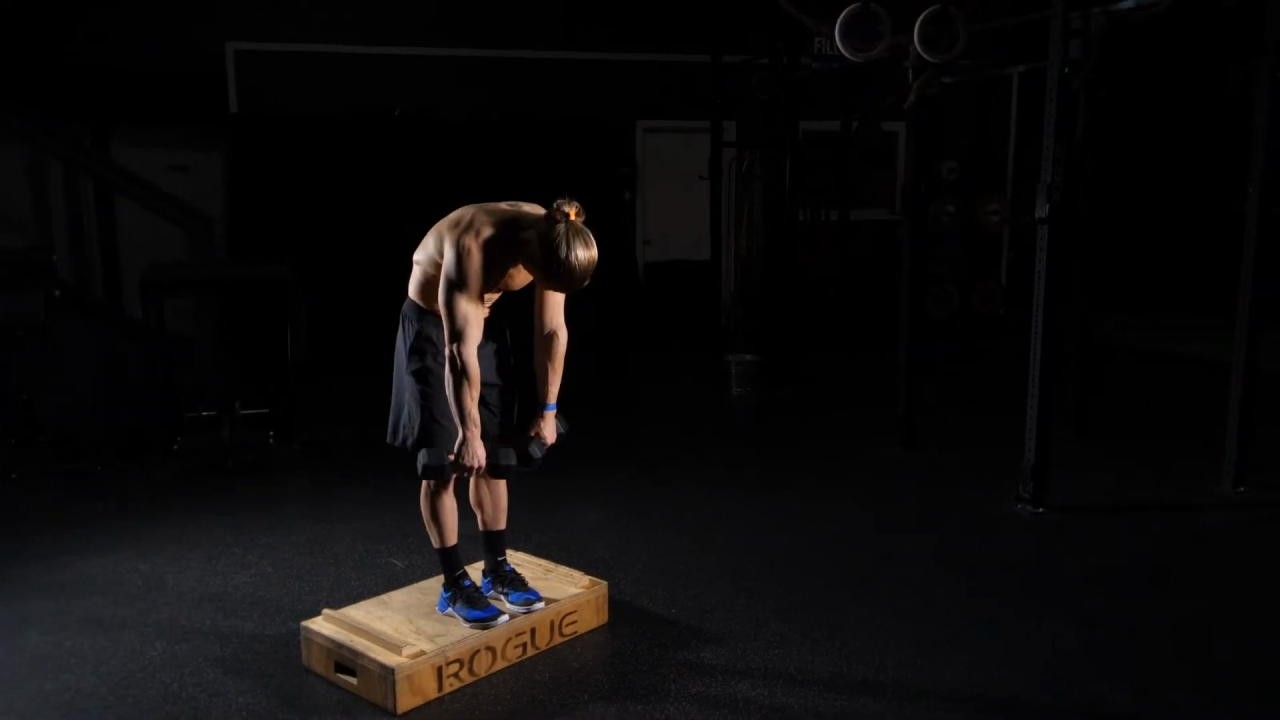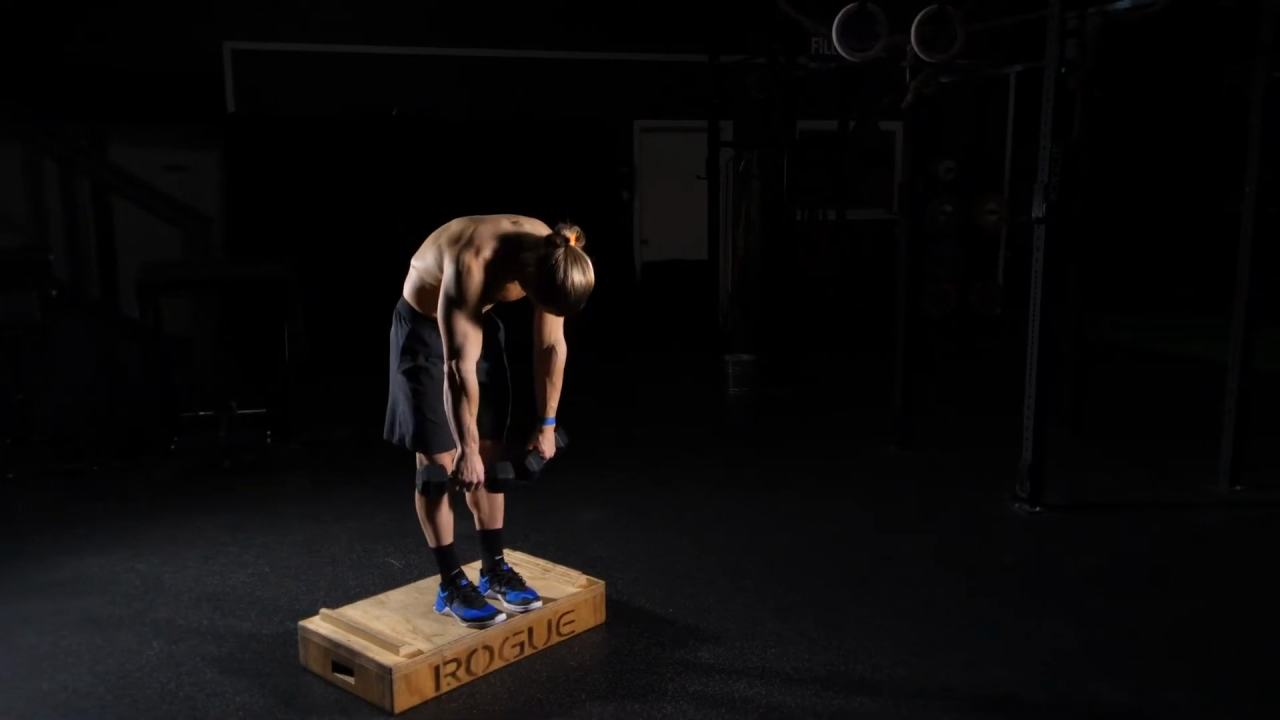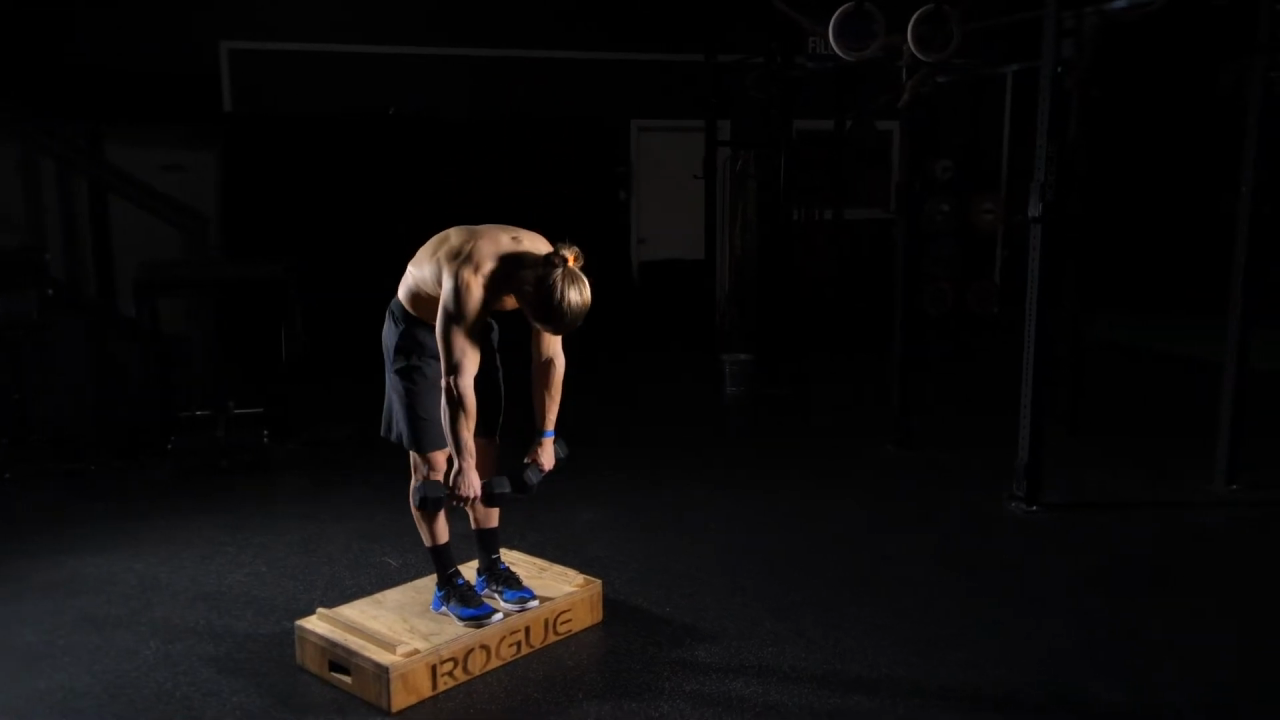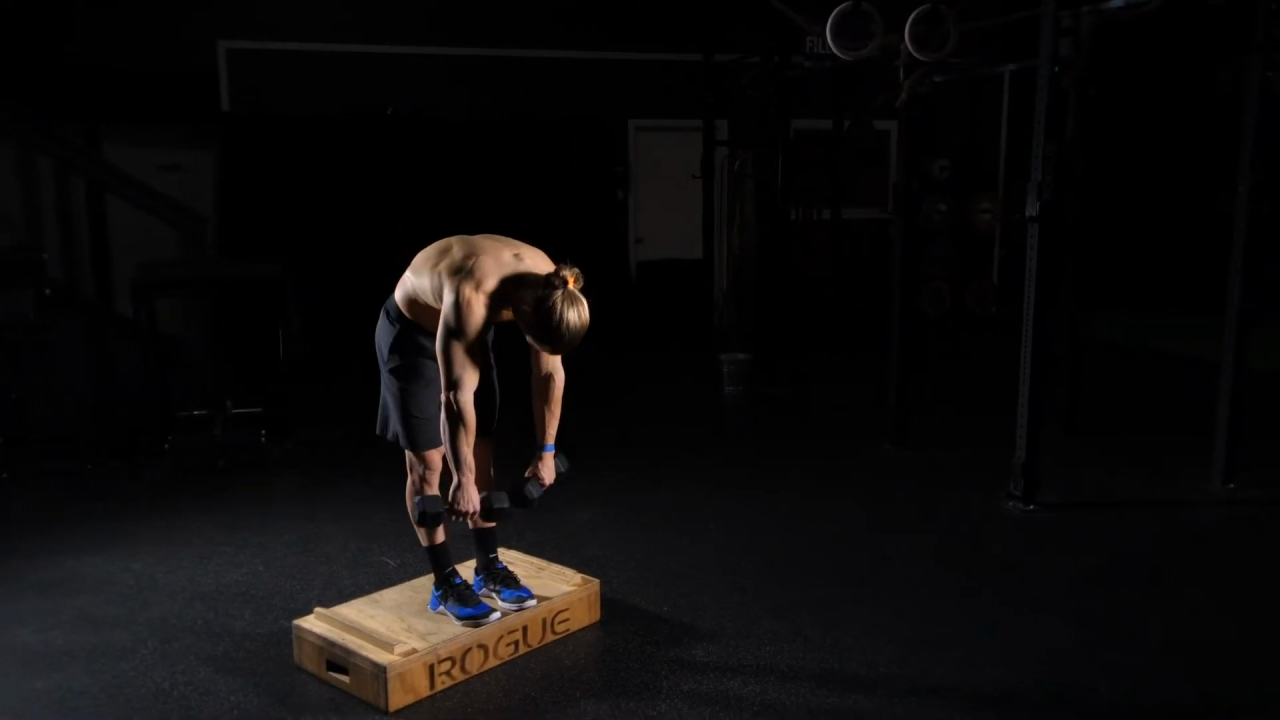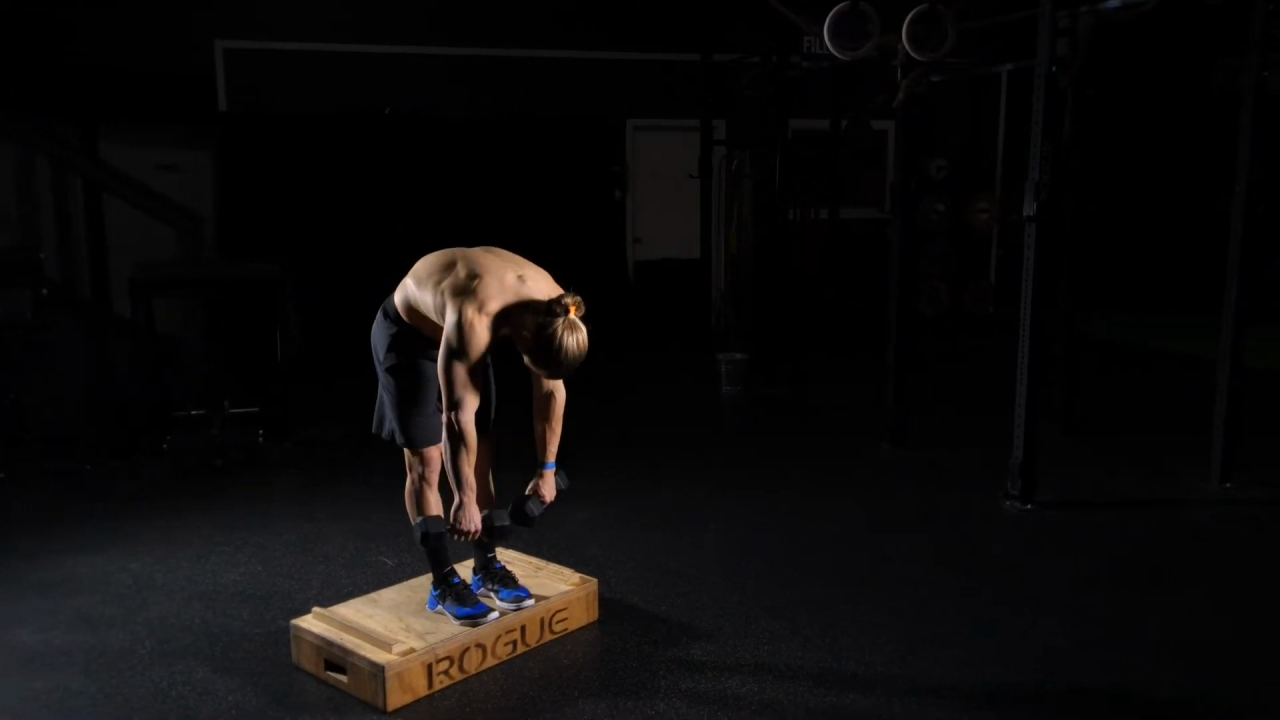
dt=0.2s
person 1, frame 1
left shoulder: (554, 242)
right shoulder: (474, 246)
left elbow: (552, 332)
right elbow: (460, 350)
left wrist: (548, 410)
right wrist: (468, 432)
left hip: (483, 325)
right hip: (432, 329)
left knee: (495, 456)
right knee: (445, 462)
left ankle: (497, 570)
right ankle: (455, 586)
person 1, frame 2
left shoulder: (554, 259)
right shoulder: (473, 263)
left elbow: (552, 346)
right elbow: (460, 366)
left wrist: (547, 423)
right wrist: (465, 447)
left hip: (480, 325)
right hip: (423, 329)
left knee: (491, 453)
right knee: (439, 462)
left ankle: (494, 570)
right ankle: (452, 586)
person 1, frame 3
left shoulder: (552, 274)
right shoulder: (472, 280)
left elbow: (550, 359)
right elbow: (458, 380)
left wrist: (545, 437)
right wrist: (462, 464)
left hip: (474, 327)
right hip: (416, 331)
left knee: (486, 455)
right knee: (433, 461)
left ankle: (491, 569)
right ankle: (448, 585)
person 1, frame 4
left shoulder: (553, 292)
right shoulder: (472, 296)
left elbow: (550, 372)
right elbow: (457, 396)
left wrist: (546, 451)
right wrist: (462, 480)
left hip: (465, 331)
right hip: (410, 332)
left knee: (481, 454)
right knee: (428, 462)
left ankle: (489, 569)
right ankle: (445, 584)
person 1, frame 5
left shoulder: (555, 309)
right shoulder: (475, 317)
left elbow: (551, 389)
right elbow: (458, 415)
left wrist: (547, 469)
right wrist: (464, 499)
left hip: (456, 332)
right hip: (407, 334)
left knee: (480, 453)
right knee: (427, 461)
left ankle: (487, 568)
right ankle: (444, 584)
